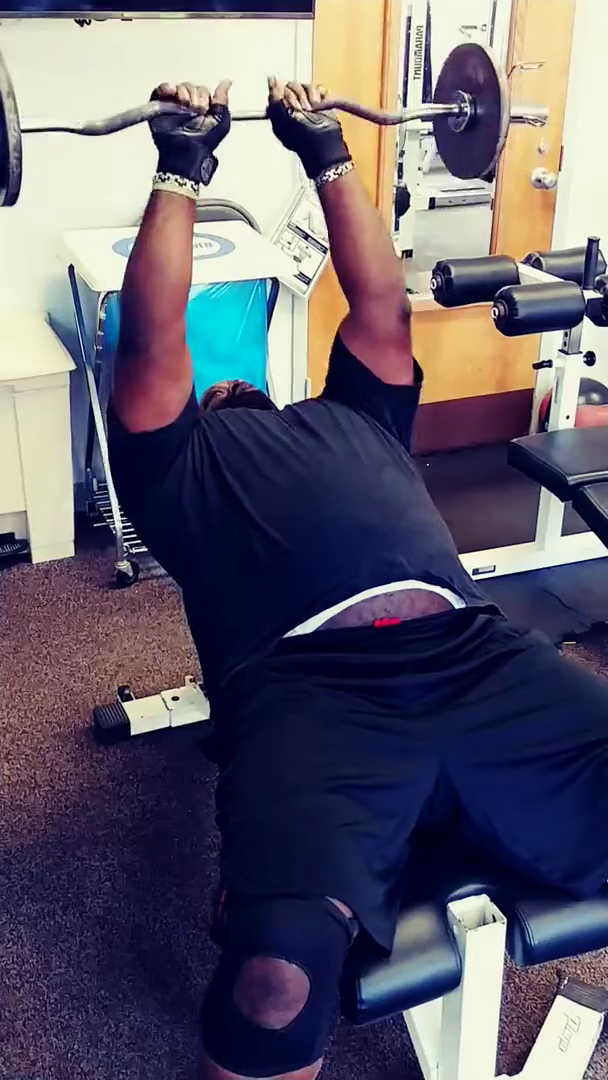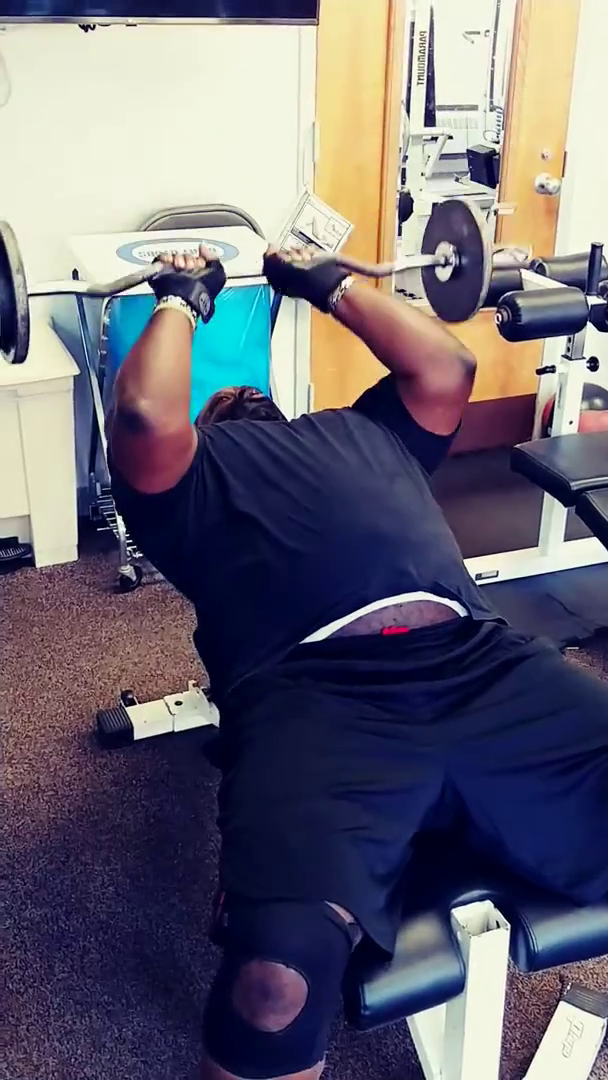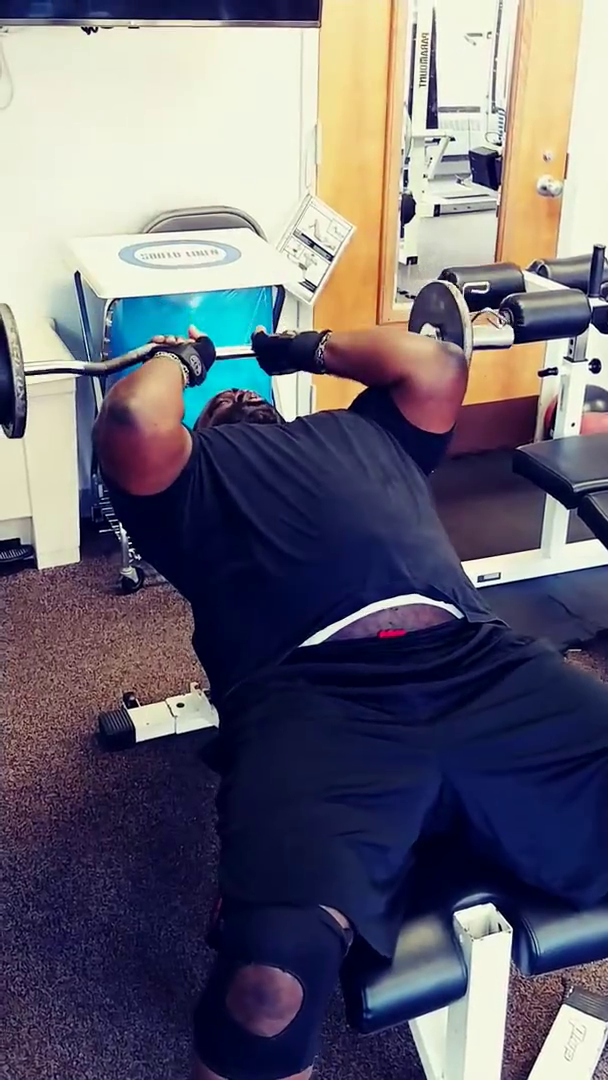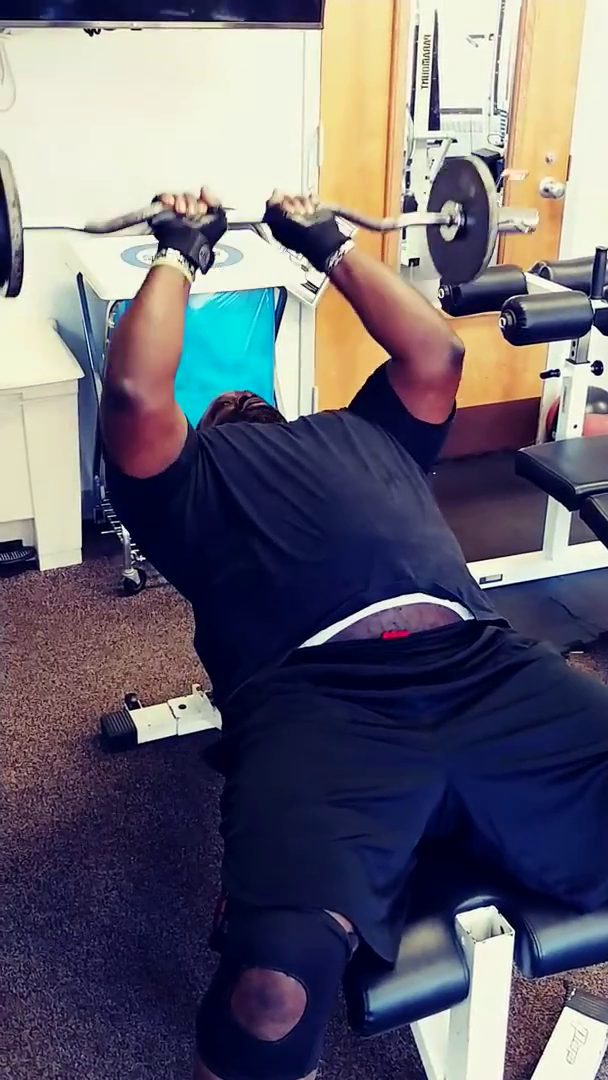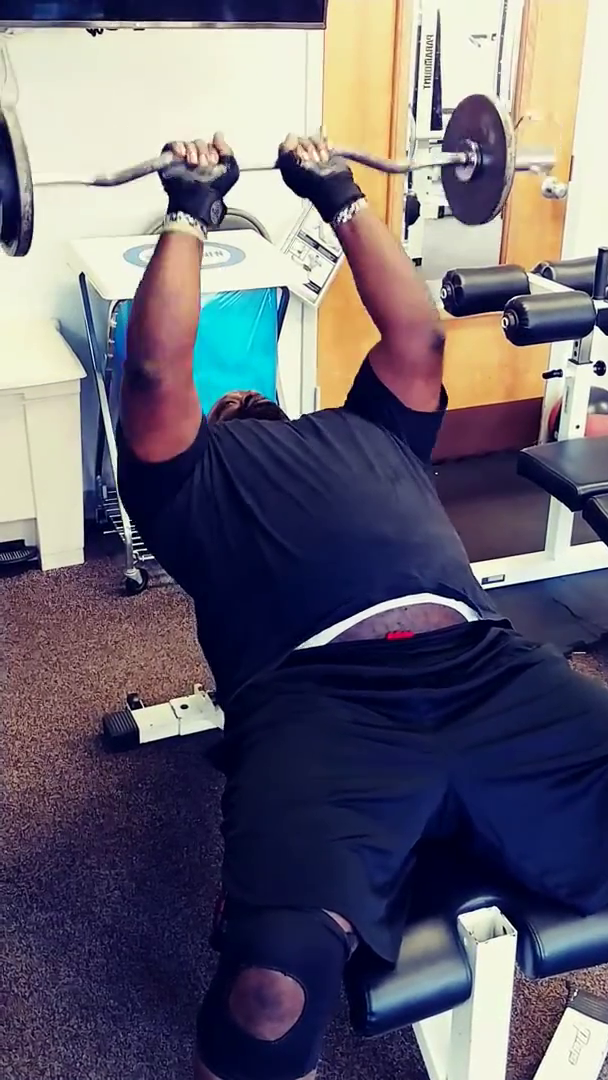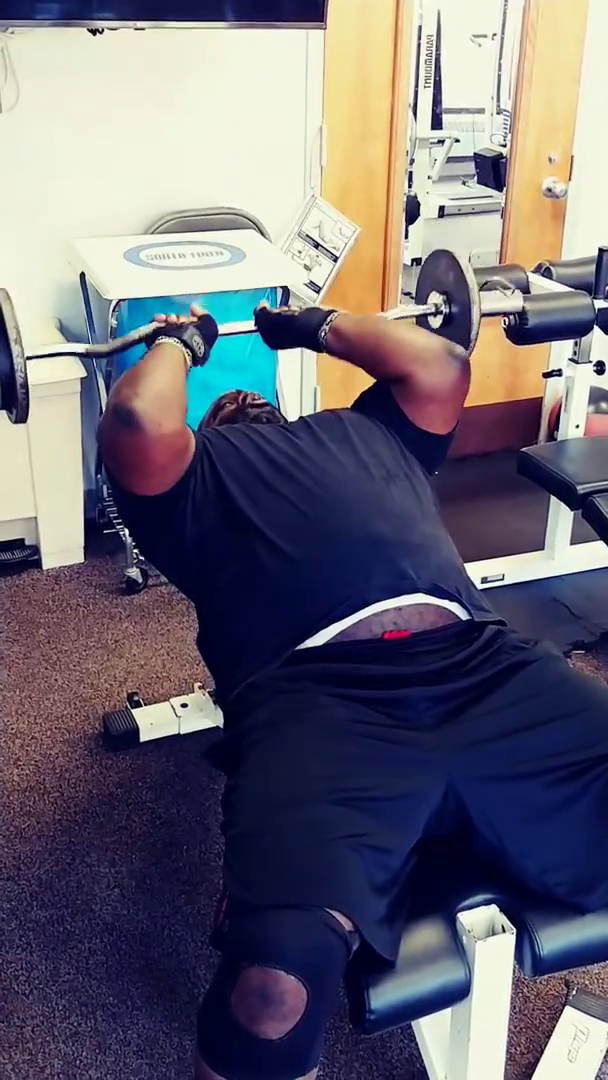
dt=0.5s
person 1, frame 1
left shoulder: (352, 421)
right shoulder: (183, 463)
left elbow: (381, 305)
right elbow: (152, 339)
left wrist: (327, 157)
right wrist: (182, 171)
left hip: (476, 654)
right hip: (307, 689)
right knee: (279, 967)
person 1, frame 2
left shoulder: (358, 432)
right shoulder: (188, 472)
left elbow: (446, 369)
right elbow: (145, 417)
left wrist: (330, 284)
right wrist: (182, 300)
left hip: (477, 660)
right hip: (311, 694)
right knee: (277, 973)
person 1, frame 3
left shoulder: (359, 430)
right shoulder: (193, 470)
left elbow: (438, 366)
right elbow: (131, 428)
left wrist: (316, 350)
right wrist: (175, 363)
left hip: (476, 661)
right hip: (312, 696)
right knee: (269, 979)
person 1, frame 4
left shoulder: (361, 431)
right shoulder: (192, 475)
left elbow: (435, 350)
right elbow: (134, 396)
left wrist: (329, 246)
right wrist: (176, 255)
left hip: (485, 667)
right hip: (314, 699)
right knee: (274, 983)
person 1, frame 5
left shoulder: (365, 429)
right shoulder: (195, 475)
left elbow: (414, 336)
right elbow: (156, 373)
left wrist: (341, 201)
right wrist: (189, 217)
left hip: (489, 667)
right hip: (317, 698)
right knee: (272, 979)
person 1, frame 6
left shoulder: (361, 430)
right shoulder: (193, 472)
left elbow: (442, 366)
right elbow: (136, 423)
left wrist: (320, 327)
right wrist: (177, 344)
left hip: (481, 664)
right hip: (314, 697)
right knee: (275, 981)
